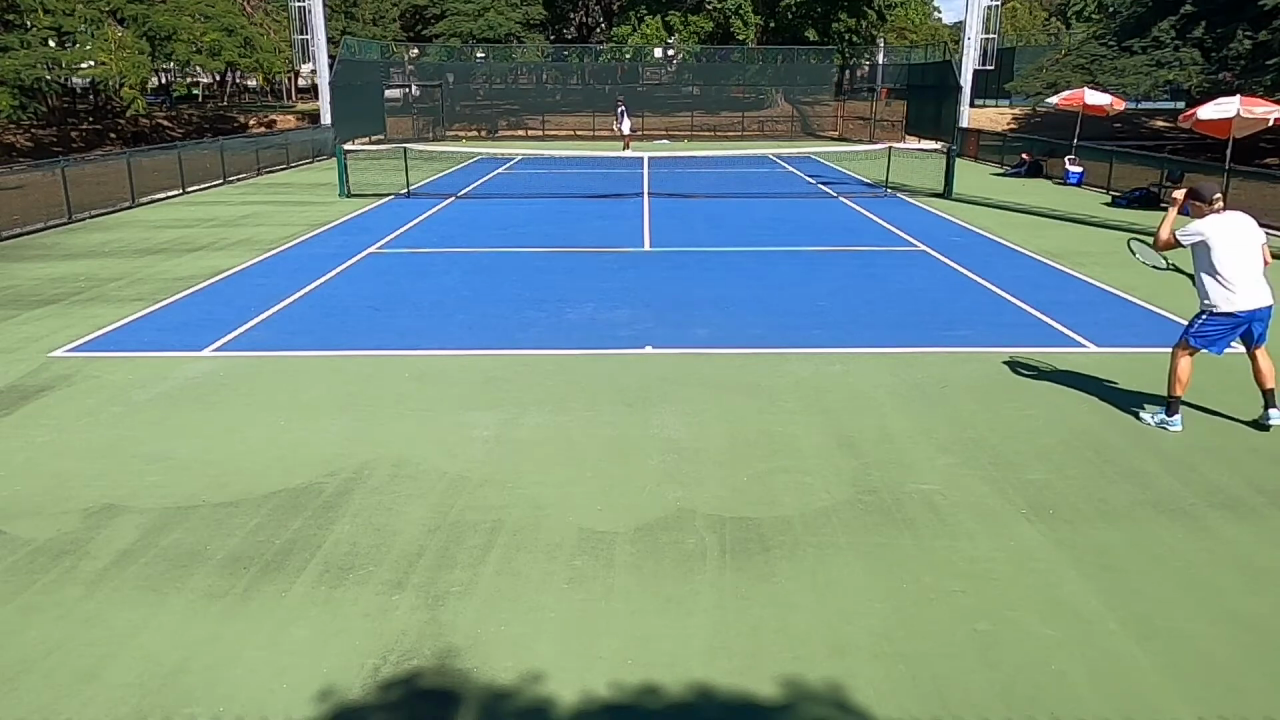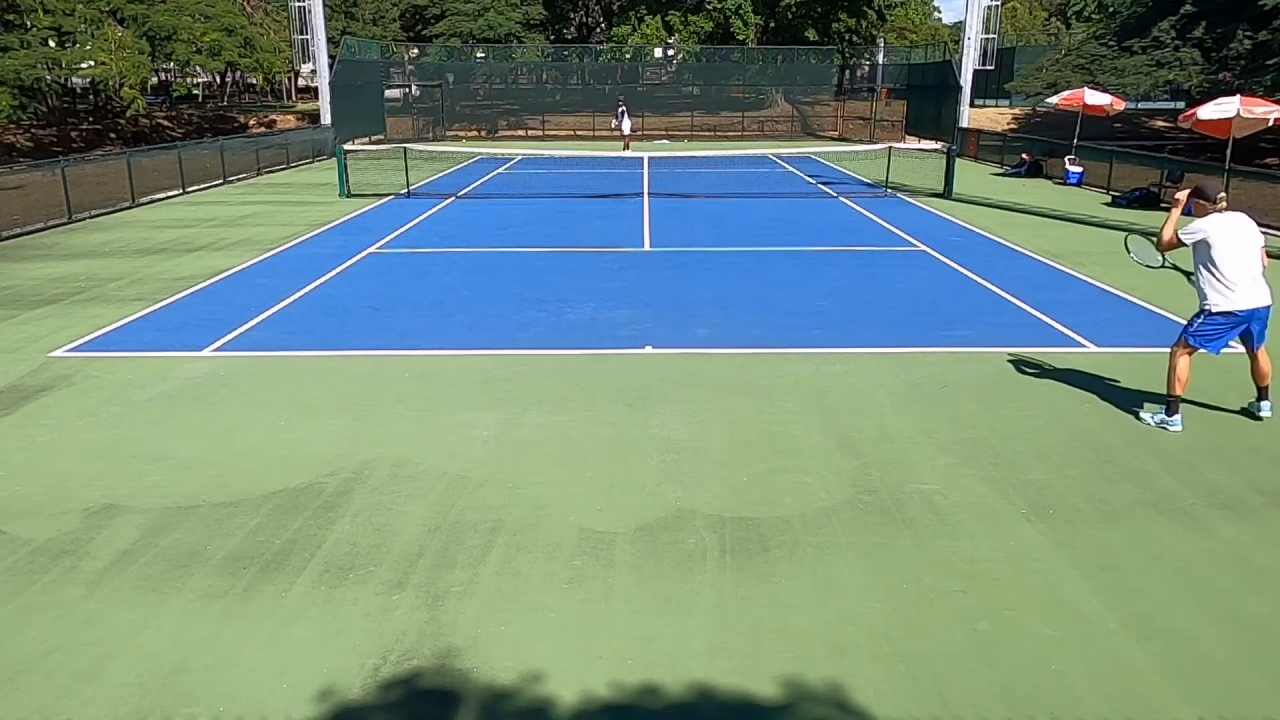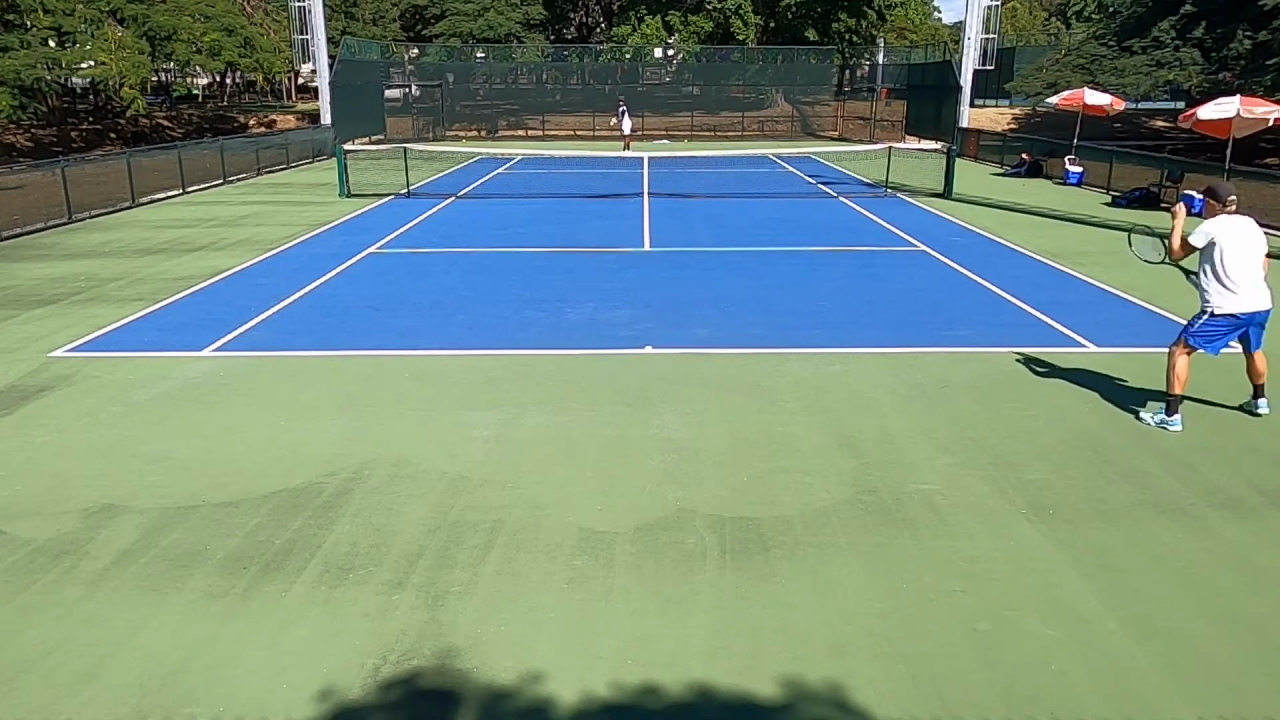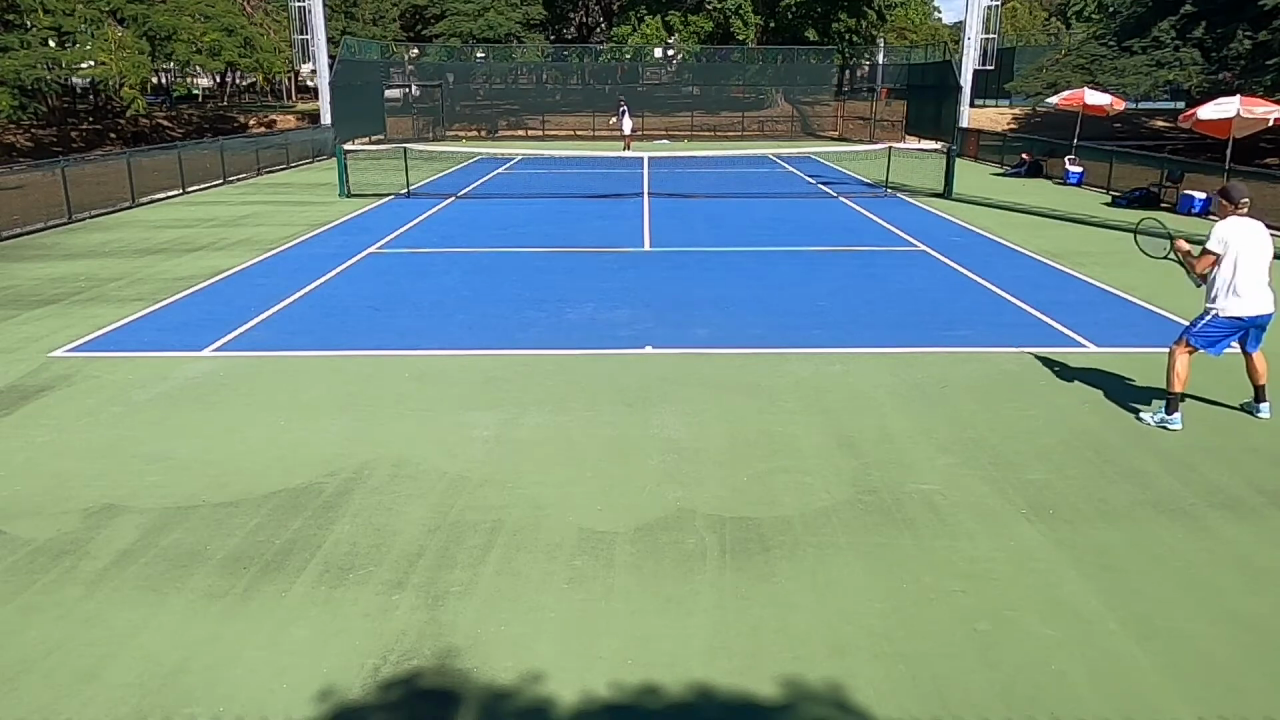
dt=0.1s
person 1, frame 1
left shoulder: (1202, 227)
right shoulder: (1245, 219)
left elbow: (1160, 244)
left wrist: (1173, 208)
left hip: (1227, 308)
left knee: (1181, 352)
right knee: (1257, 352)
left ankle: (1171, 415)
person 1, frame 2
left shoulder: (1204, 226)
right shoulder: (1245, 220)
left elbow: (1163, 244)
right elbow: (1263, 262)
left wrist: (1176, 209)
left hip: (1226, 307)
right hip: (1261, 302)
left knee: (1180, 351)
right knee: (1256, 350)
left ankle: (1171, 415)
right ankle: (1263, 402)
person 1, frame 3
left shoulder: (1212, 226)
right shoulder: (1251, 225)
left elbow: (1175, 254)
right elbow: (1262, 267)
left wrist: (1178, 221)
left hip: (1226, 309)
right hip: (1261, 305)
left knee: (1179, 351)
right knee: (1253, 350)
left ankle: (1171, 415)
right ankle: (1259, 399)
person 1, frame 4
left shoulder: (1223, 228)
right shoulder: (1262, 229)
left elbow: (1198, 268)
left wrist: (1184, 251)
left hip: (1230, 310)
right hip: (1264, 308)
left knee: (1179, 350)
right knee: (1251, 351)
left ankle: (1171, 413)
right ankle: (1261, 403)
